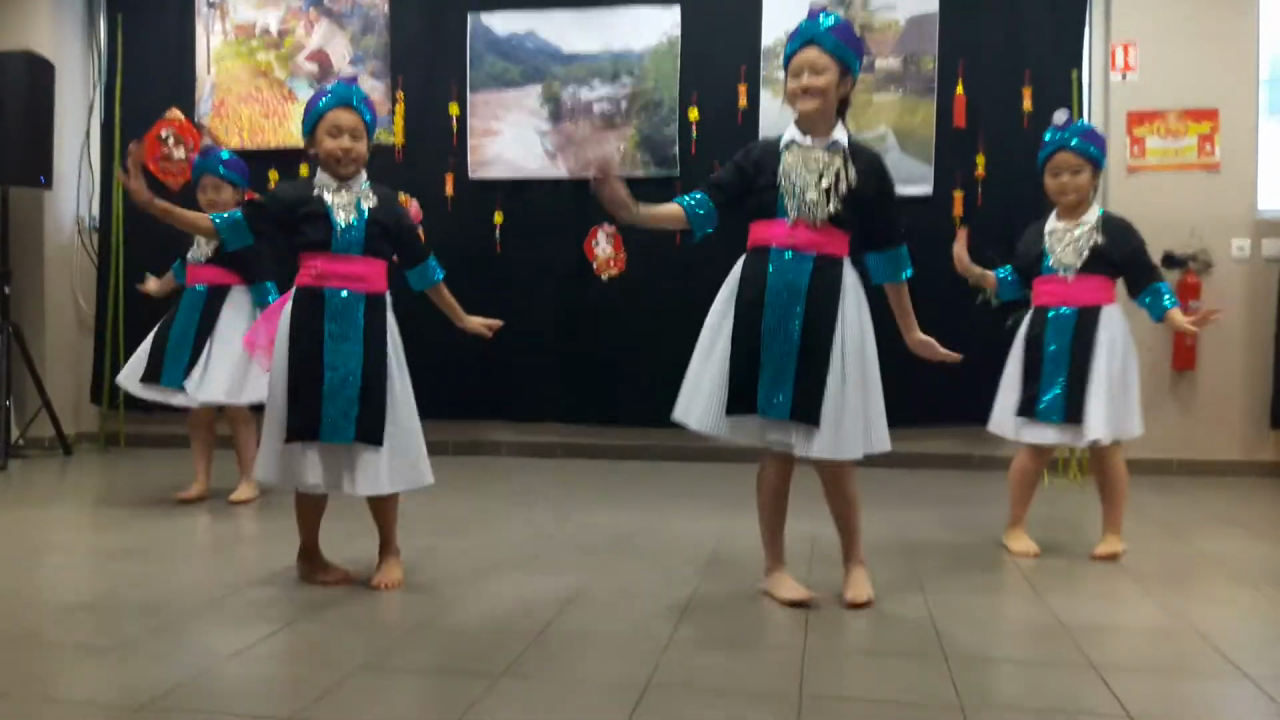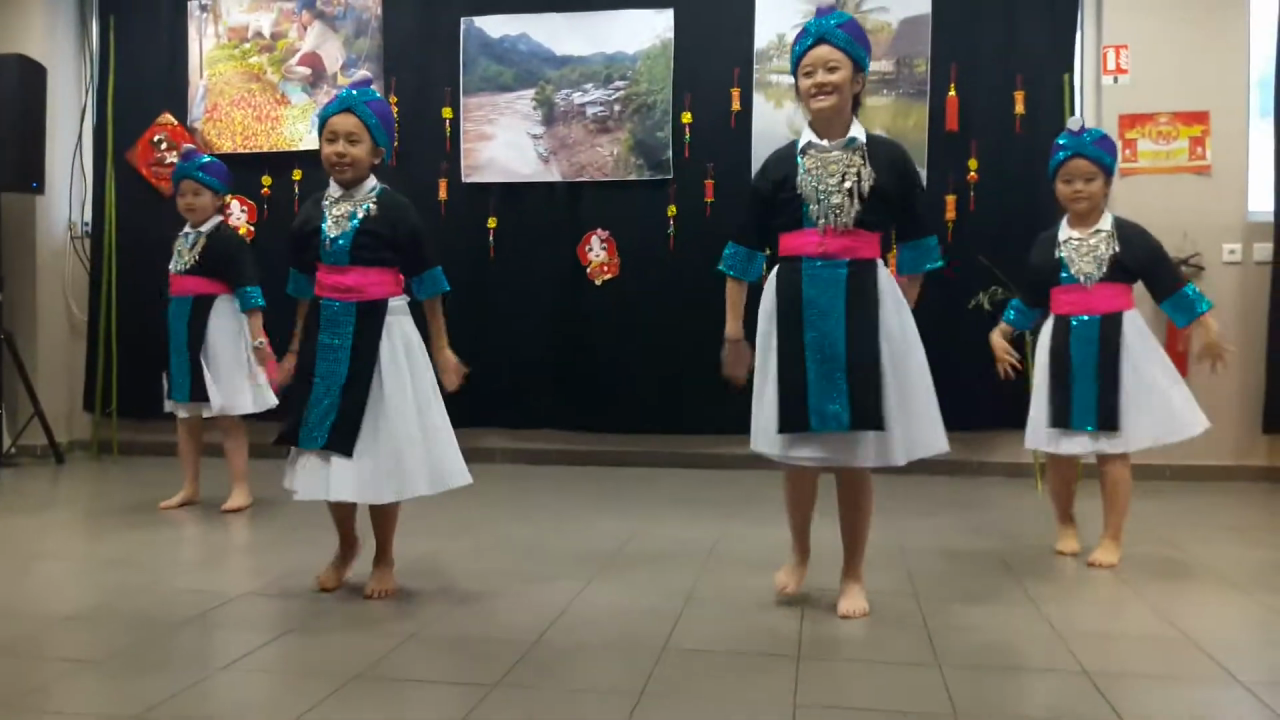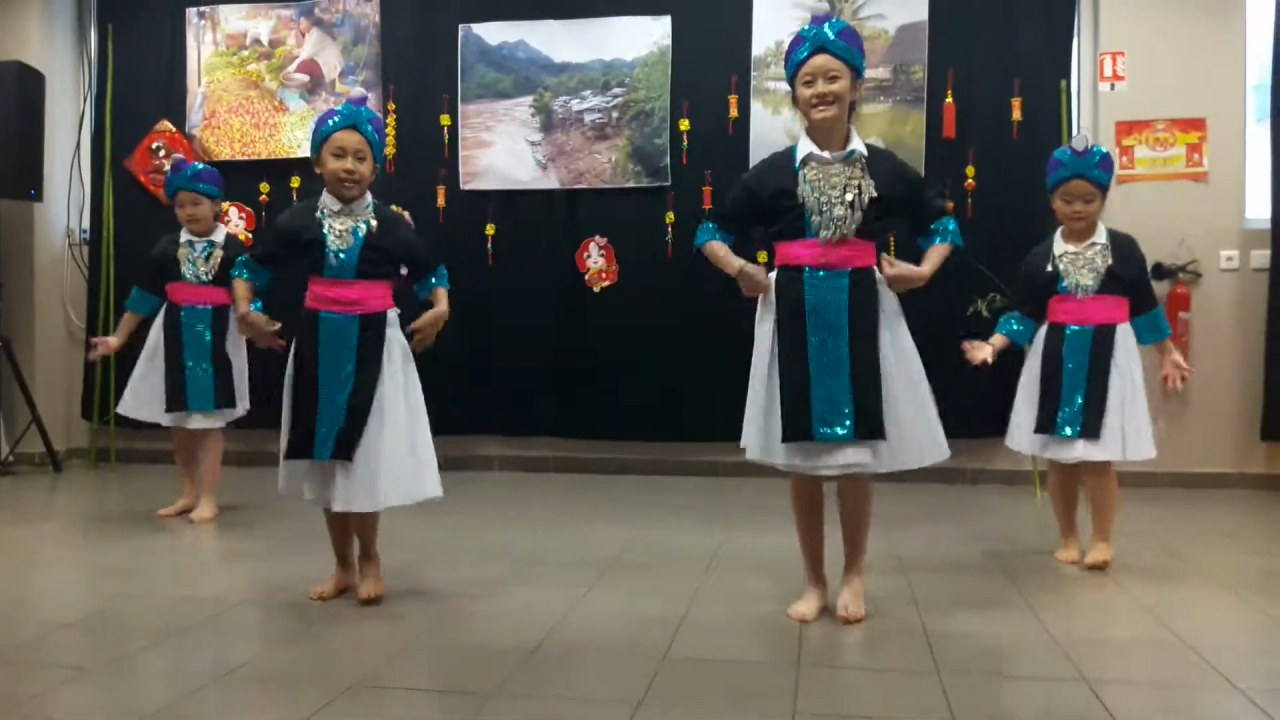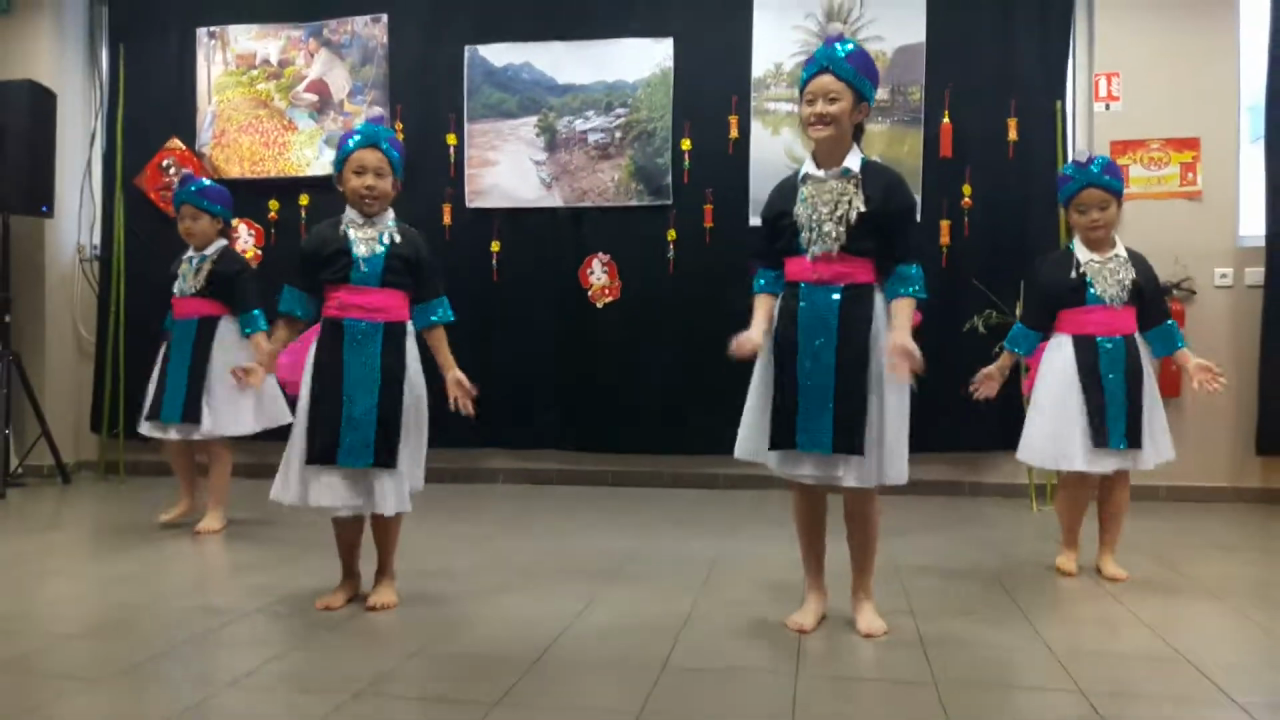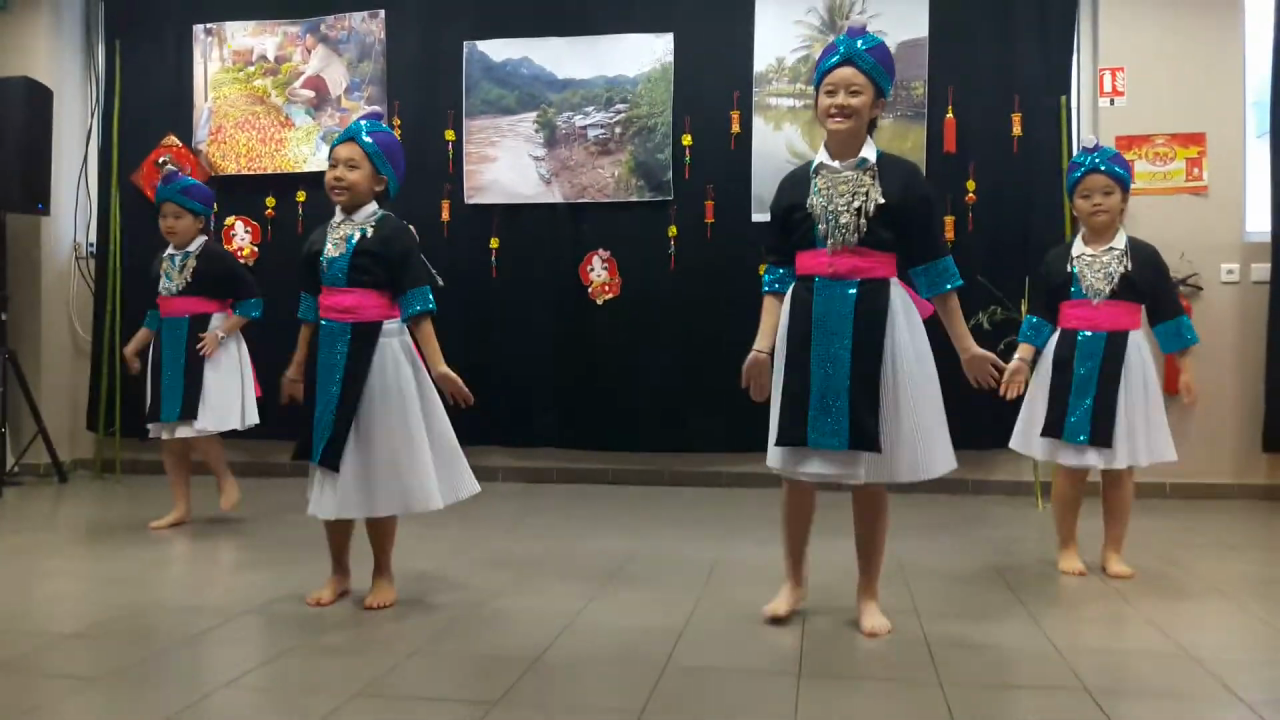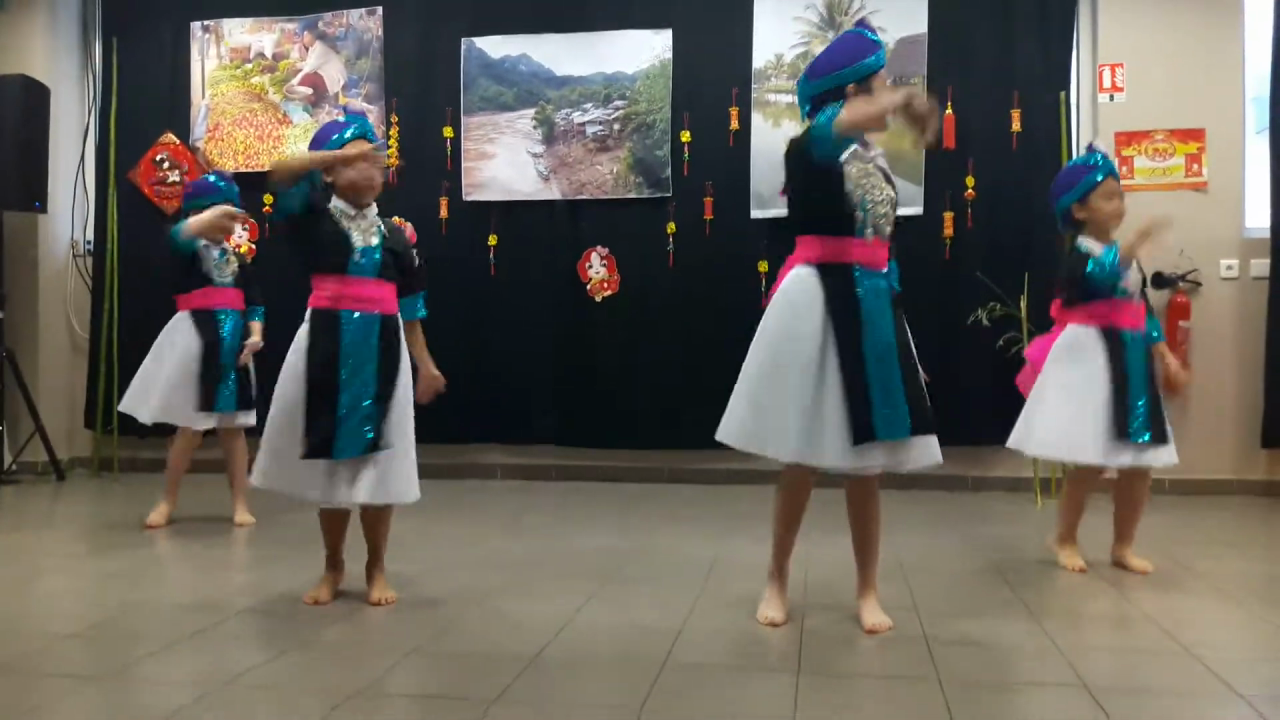
dt=0.4s
person 1, frame 1
left shoulder: (866, 166)
right shoulder: (761, 156)
left elbow: (884, 253)
right elbow: (704, 208)
left wrist: (909, 330)
right wrist: (633, 210)
left hip: (829, 298)
right hip: (762, 294)
left knee: (828, 446)
right knee: (774, 441)
left ankle: (854, 559)
right ankle: (774, 566)
person 1, frame 2
left shoulder: (889, 160)
right shoulder: (778, 165)
left elbow: (916, 249)
right elbow: (745, 252)
left wrist: (901, 319)
right wrist: (734, 334)
left hip: (863, 304)
right hip: (794, 304)
left knee: (859, 453)
right knee: (800, 448)
left ankle: (854, 577)
right ankle: (798, 556)
person 1, frame 3
left shoulder: (885, 168)
right shoulder: (774, 171)
left elbow: (942, 224)
right elbow: (713, 230)
left wrist: (923, 272)
right wrist: (739, 270)
left hip: (863, 311)
right hip: (793, 312)
left knee: (858, 455)
right knee: (802, 457)
left ankle: (853, 573)
right ankle: (814, 582)
person 1, frame 4
left shoulder: (885, 186)
right shoulder: (785, 193)
left elbow: (904, 274)
right elbow: (769, 276)
left wrist: (900, 336)
right wrist: (756, 331)
left hip: (860, 328)
right hip: (795, 329)
left knee: (856, 472)
right knee: (802, 469)
left ankle: (864, 596)
right ankle: (815, 591)
person 1, frame 5
left shoulder: (902, 178)
right shoulder: (795, 184)
left elbow: (931, 266)
right elbow: (778, 272)
left wrist: (966, 345)
right wrist: (763, 344)
left hip: (878, 322)
right hip: (809, 323)
left knee: (870, 468)
right knee: (798, 465)
left ankle: (868, 596)
right ankle: (793, 579)
person 1, frame 6
left shoulder: (878, 172)
right shoulder: (810, 154)
right elbow: (830, 124)
left wrist: (900, 336)
right wrist: (902, 100)
left hip: (873, 310)
right hip: (816, 306)
left knee: (868, 461)
right knee: (806, 458)
left ankle: (867, 592)
right ankle: (776, 581)
person 2, frame 1
left shoulder: (385, 204)
right shoulder: (294, 198)
left elbow: (421, 265)
right elbow: (226, 228)
left wrist: (462, 318)
right wrist: (152, 203)
left hip: (369, 326)
right hip: (312, 323)
left knee: (372, 436)
right knee: (315, 438)
left ankle: (390, 549)
right ankle: (310, 553)
person 2, frame 2
left shoulder: (394, 210)
right shoulder: (310, 214)
left elbow: (427, 283)
right elbow: (305, 287)
left wrist: (440, 349)
right wrist: (295, 348)
left hip: (381, 334)
right hip: (326, 335)
left knee: (380, 449)
right knee: (324, 446)
left ankle: (384, 560)
right ankle: (346, 546)
person 2, frame 3
left shoulder: (391, 225)
right shoulder: (297, 222)
left elbow: (431, 275)
right elbow: (249, 268)
left wrist: (439, 310)
right wrist: (246, 313)
left hip: (374, 346)
right hip: (317, 345)
left knee: (367, 460)
right knee: (323, 458)
left ankle: (369, 559)
right ankle: (343, 566)
person 2, frame 4
left shoulder: (409, 242)
right shoulder: (323, 238)
left elbow: (431, 313)
right elbow: (297, 305)
left wrist: (451, 369)
right wrist: (267, 359)
left hip: (391, 359)
right hip: (336, 356)
left knee: (385, 467)
right knee: (338, 469)
left ankle: (385, 574)
right ankle: (349, 575)
person 2, frame 5
left shoulder: (392, 233)
right shoulder: (319, 240)
left elbow: (415, 305)
right elbow: (311, 310)
left wrist: (437, 366)
right wrist: (297, 367)
left hip: (379, 354)
right hip: (332, 357)
left knee: (378, 466)
right knee: (333, 464)
left ankle: (383, 574)
right ankle: (339, 572)
person 2, frame 6
left shoulder: (393, 236)
right shoulder: (314, 218)
left elbow: (409, 306)
right elbow: (281, 174)
left wrist: (424, 364)
right wrist: (343, 156)
left hip: (380, 348)
right hip: (325, 345)
left knee: (376, 460)
right knee: (330, 460)
left ankle: (377, 568)
right ankle: (333, 567)
person 3, frame 1
left shoulder: (1116, 231)
right shoulder: (1036, 234)
left elbow: (1146, 284)
right elbow: (1013, 282)
left wrist: (1179, 319)
right wrist: (973, 271)
left hip: (1097, 338)
right hip: (1045, 337)
left knee: (1104, 441)
right knee: (1036, 440)
left ankle: (1113, 532)
right ankle: (1015, 527)
person 3, frame 2
left shoulder: (1131, 237)
right shoulder: (1047, 243)
left elbow: (1171, 286)
right elbow: (1031, 300)
left wrist: (1208, 330)
right wrist: (1000, 333)
left hip: (1118, 346)
right hip: (1064, 348)
left knee: (1114, 448)
right knee: (1059, 449)
left ankle: (1112, 539)
right ankle: (1066, 525)
person 3, frame 3
left shoulder: (1124, 249)
right shoulder: (1041, 256)
left elbow: (1144, 307)
right elbow: (1027, 315)
left wrist: (1169, 352)
right wrist: (992, 345)
left hip: (1108, 357)
right hip: (1056, 358)
left knee: (1097, 458)
right knee: (1060, 457)
left ankle: (1102, 540)
right ankle: (1069, 538)
person 3, frame 4
left shoulder: (1137, 264)
right shoulder: (1055, 266)
left elbow: (1156, 322)
right elbow: (1032, 322)
left wrist: (1189, 361)
right wrist: (1001, 367)
left hip: (1126, 369)
right hip: (1074, 369)
left knee: (1119, 469)
right knee: (1080, 469)
left ankle: (1107, 553)
right ankle: (1068, 547)
person 3, frame 5
left shoulder: (1143, 256)
right shoulder: (1058, 259)
left elbow: (1168, 314)
right elbow: (1040, 316)
left wrist: (1185, 366)
right wrist: (1022, 359)
left hip: (1122, 362)
right hip: (1069, 363)
left knee: (1118, 464)
right knee: (1070, 462)
left ankle: (1113, 551)
right ankle: (1067, 546)
person 3, frame 6
left shoulder: (1128, 255)
right shoulder: (1079, 257)
right elbow: (1101, 272)
left wrist: (1164, 356)
right wrist: (1137, 240)
left hip: (1132, 363)
right hip: (1088, 364)
left knee: (1138, 465)
right knee: (1088, 463)
left ankle: (1123, 545)
right ankle: (1065, 539)
person 4, frame 1
right shoulder: (201, 231)
left elbow: (263, 284)
right elbow: (184, 266)
right wrist: (160, 287)
left hip: (230, 316)
right hip: (194, 315)
left knee: (232, 404)
right knee: (198, 404)
left ankle: (249, 479)
right ankle: (201, 479)
person 4, frame 2
left shoulder: (227, 240)
right shoulder: (182, 239)
left elbow: (248, 291)
left wrist: (258, 338)
left hip: (218, 328)
right hip: (183, 327)
left knee: (227, 412)
right knee: (185, 411)
left ankle: (240, 488)
right ankle: (190, 487)
person 4, frame 3
left shoulder: (233, 249)
right shoulder: (166, 248)
right elbow: (144, 295)
right wrist: (118, 338)
left hip: (216, 339)
right hip: (174, 336)
left knee: (210, 421)
right knee: (180, 421)
left ankle: (208, 498)
right ankle: (189, 493)
person 4, frame 4
left shoulder: (231, 263)
right shoulder: (182, 263)
left elbow: (250, 313)
left wrist: (263, 353)
right wrist: (169, 353)
left hip: (218, 351)
right hip: (181, 350)
left knee: (213, 434)
right knee: (169, 429)
left ankle: (216, 510)
right ankle: (187, 497)
person 4, frame 5
left shoulder: (216, 257)
right shoulder: (163, 261)
left elbow: (252, 301)
left wrist: (221, 332)
right wrist: (135, 345)
left hip: (205, 349)
right hip: (170, 349)
left knee: (197, 428)
right knee: (168, 432)
left ankle: (227, 479)
right ankle: (181, 507)
person 4, frame 6
left shoulder: (238, 261)
right shoulder: (188, 250)
left elbow: (254, 306)
right elbow: (181, 234)
left wrist: (255, 336)
right wrist: (219, 211)
left hip: (231, 345)
right hip: (193, 342)
left knee: (233, 426)
right knee: (192, 427)
left ankle: (239, 503)
right ankle: (168, 500)
